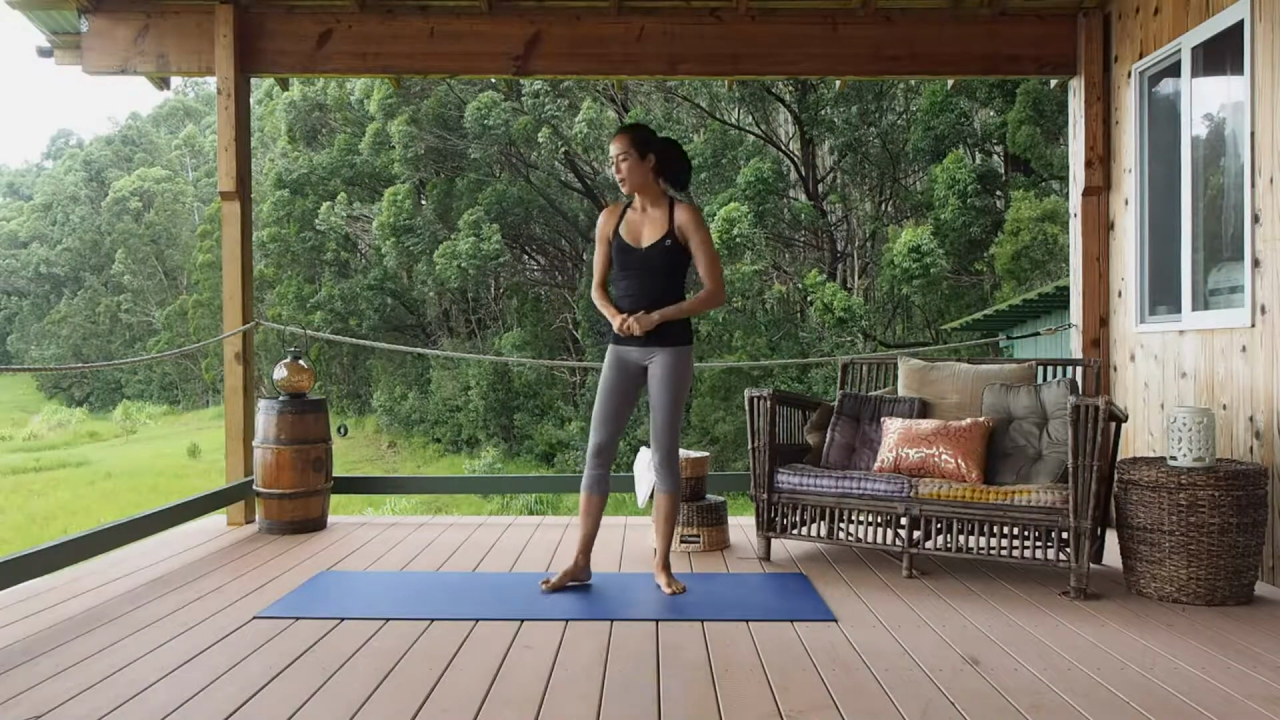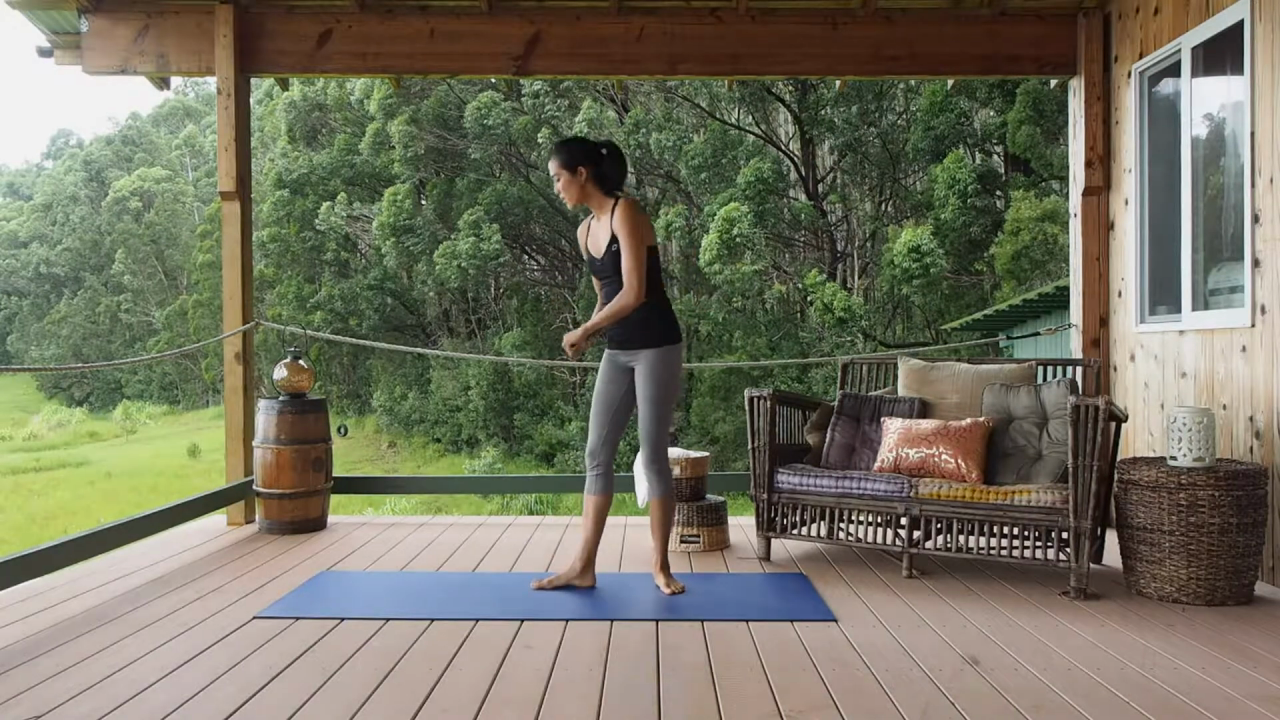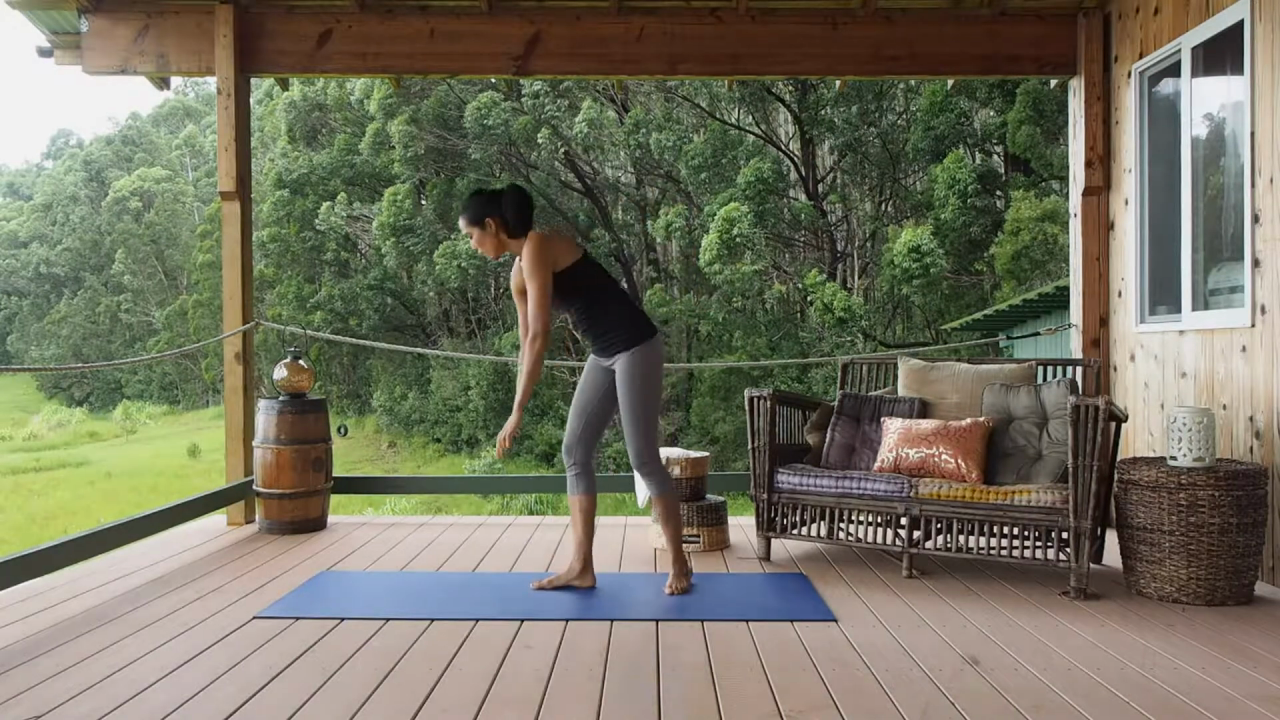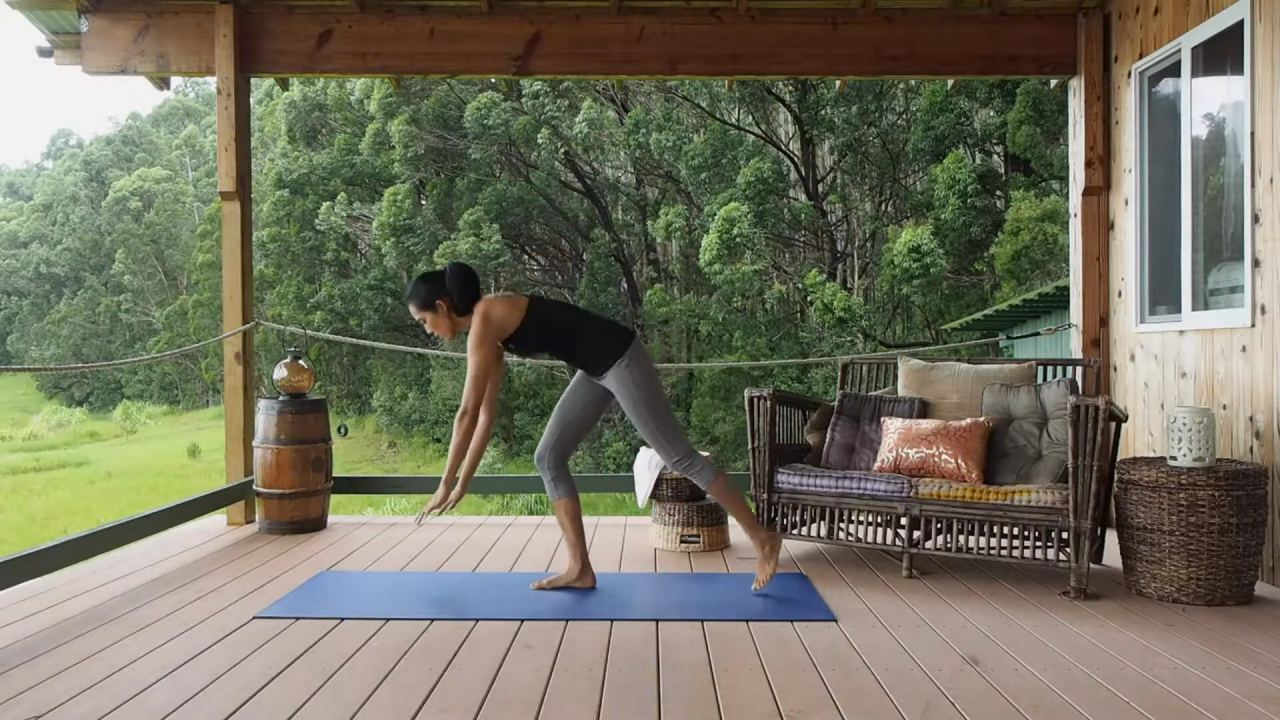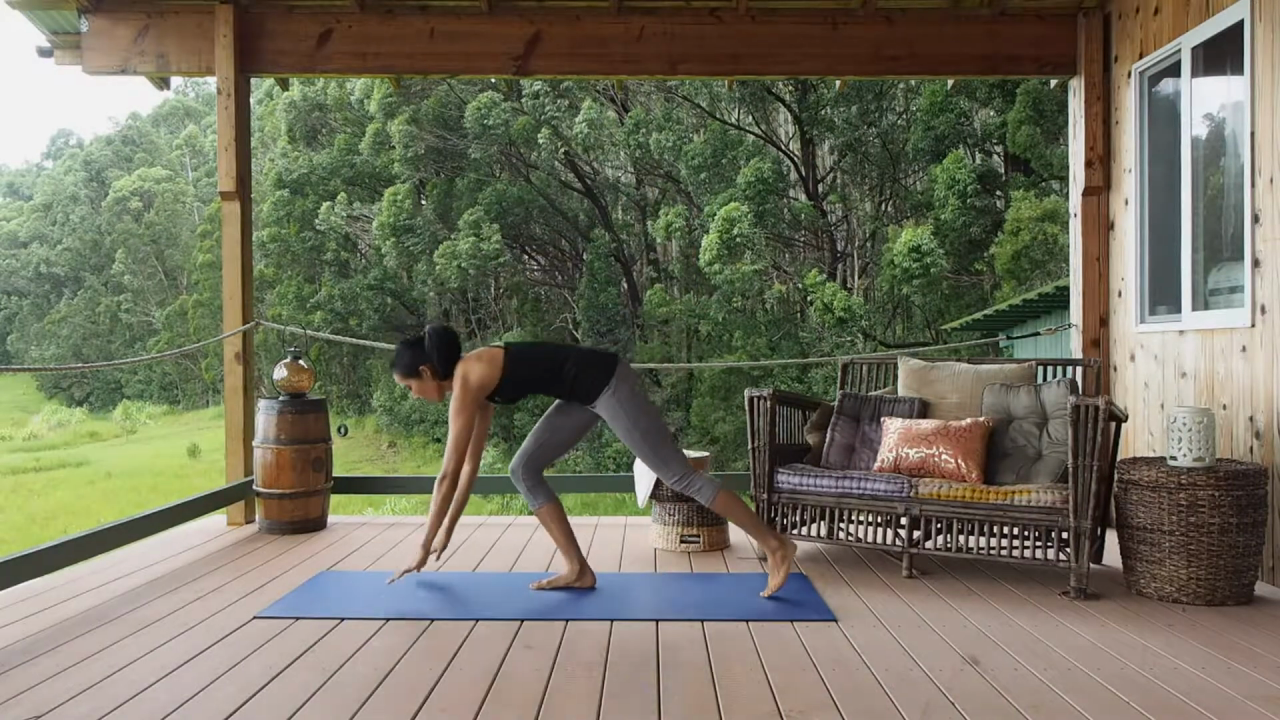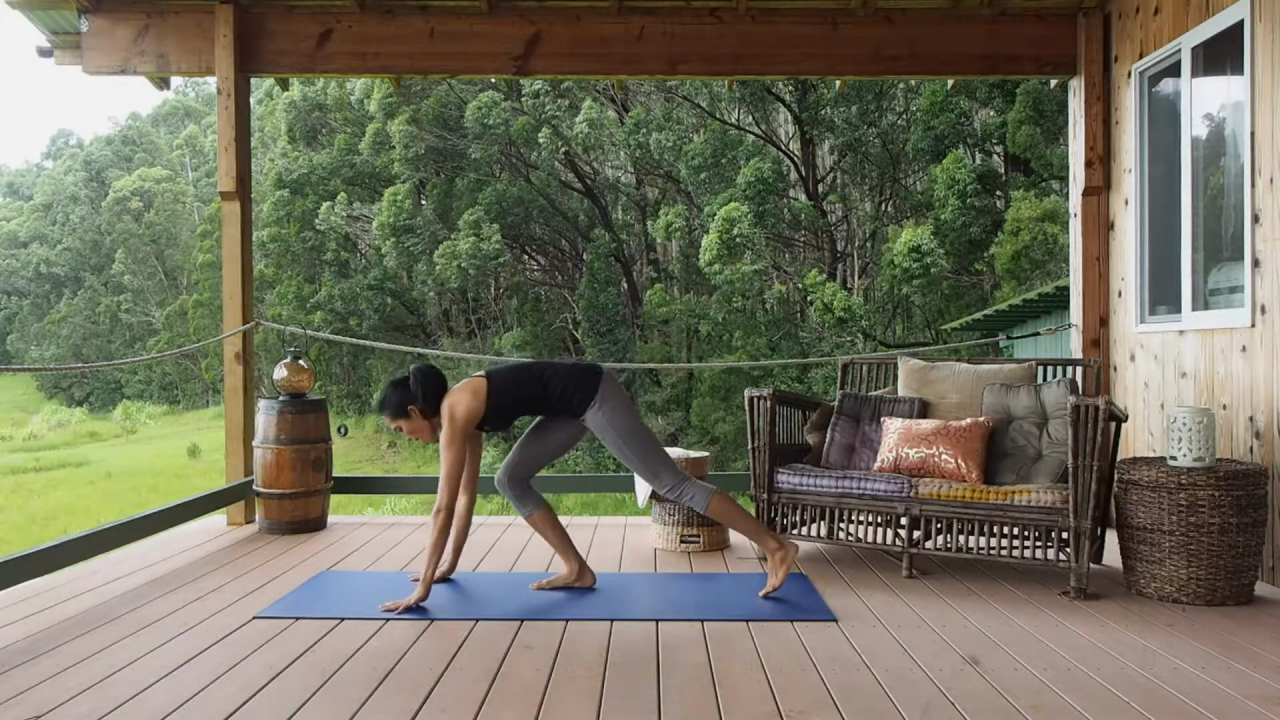
dt=0.4s
person 1, frame 1
left shoulder: (684, 216)
right shoulder: (610, 219)
left elbow: (715, 292)
right elbow: (598, 287)
left wrist: (657, 316)
right wrist: (616, 317)
left hip: (670, 348)
right hip: (623, 349)
left knee: (664, 454)
right knee: (599, 449)
left ankle: (662, 564)
right ankle: (580, 560)
person 1, frame 2
left shoulder: (627, 214)
right shoulder: (585, 230)
left elbow: (637, 293)
left wrist: (583, 330)
right wrist: (588, 332)
left hip: (657, 348)
right hip: (618, 352)
left knee: (653, 456)
right knee: (597, 454)
left ankle: (660, 566)
right ankle: (583, 567)
person 1, frame 3
left shoulder: (538, 247)
right shoulder: (520, 271)
left elbow: (540, 337)
right elbow: (528, 341)
left wrist: (518, 413)
right wrist: (519, 409)
left hip: (635, 346)
right hip: (604, 354)
left knee: (644, 458)
right knee: (575, 452)
left ankle: (678, 561)
right ankle: (581, 567)
person 1, frame 4
left shoulder: (485, 316)
right shoulder: (489, 328)
left elbow: (467, 412)
right elbow: (485, 412)
left wrist: (447, 485)
right wrist: (462, 480)
left hip: (620, 360)
right hip: (597, 368)
left knee: (679, 457)
right knee: (548, 457)
left ankle: (762, 538)
right ankle: (579, 569)
person 1, frame 5
left shoulder: (466, 380)
right shoulder: (474, 378)
left elbow: (448, 474)
right elbow: (469, 465)
left wrist: (424, 547)
right wrist: (446, 532)
left hip: (607, 384)
right hip: (587, 391)
left knee: (679, 474)
right knee: (523, 469)
left ankle: (775, 546)
right ankle: (578, 569)
person 1, frame 6
left shoulder: (454, 413)
right shoulder: (464, 412)
left elbow: (444, 508)
right elbow: (466, 495)
left wrist: (424, 584)
right wrist: (451, 561)
left hip: (593, 397)
right hip: (577, 400)
left knee: (671, 482)
right knee: (511, 478)
left ankle: (776, 548)
right ankle: (577, 570)
